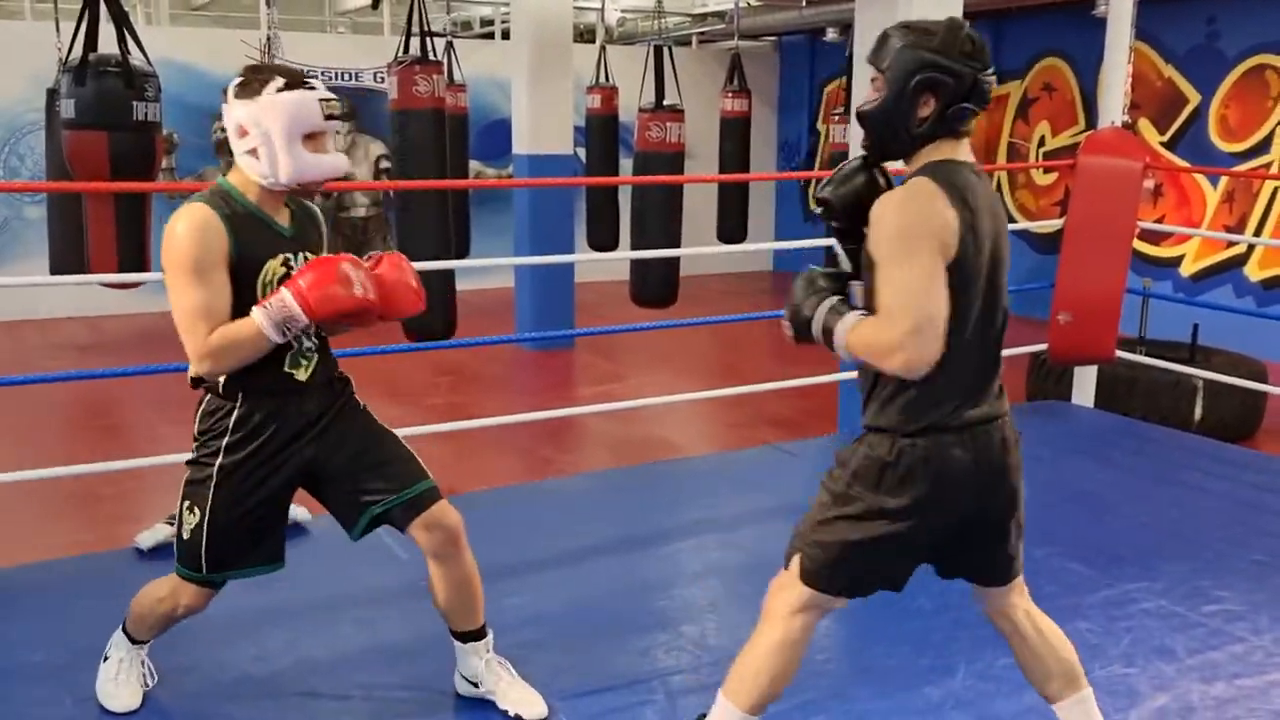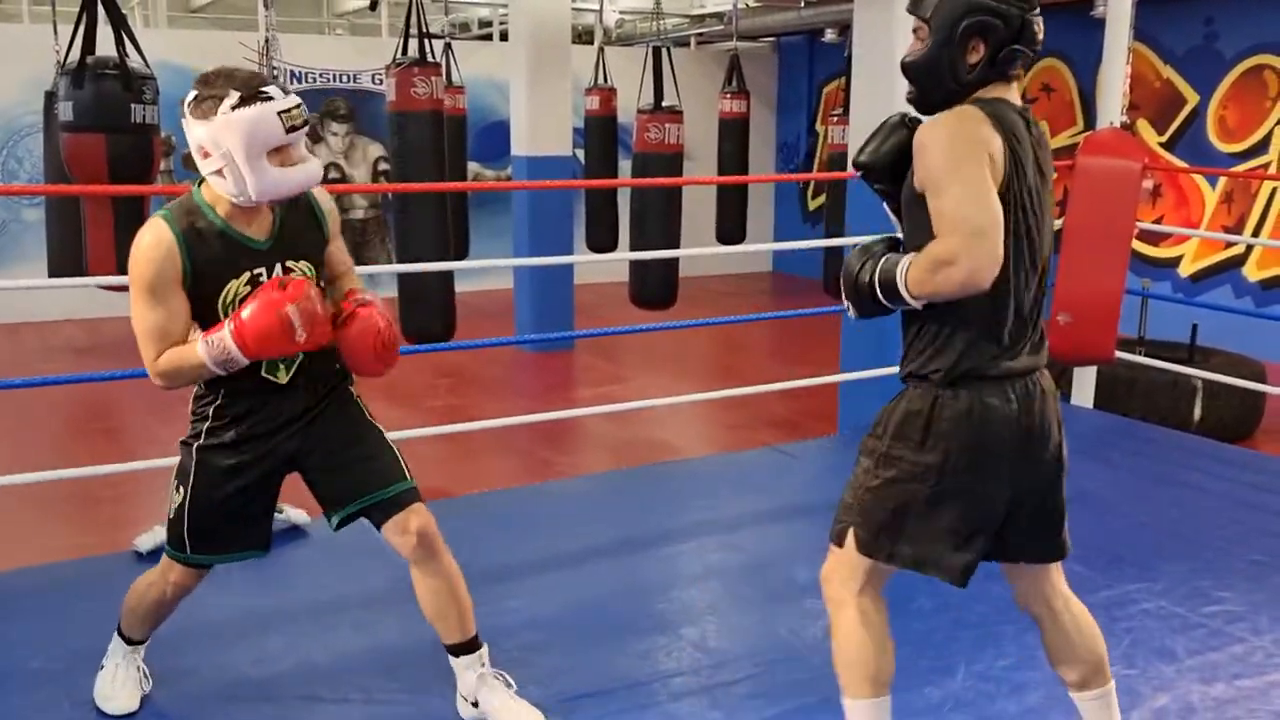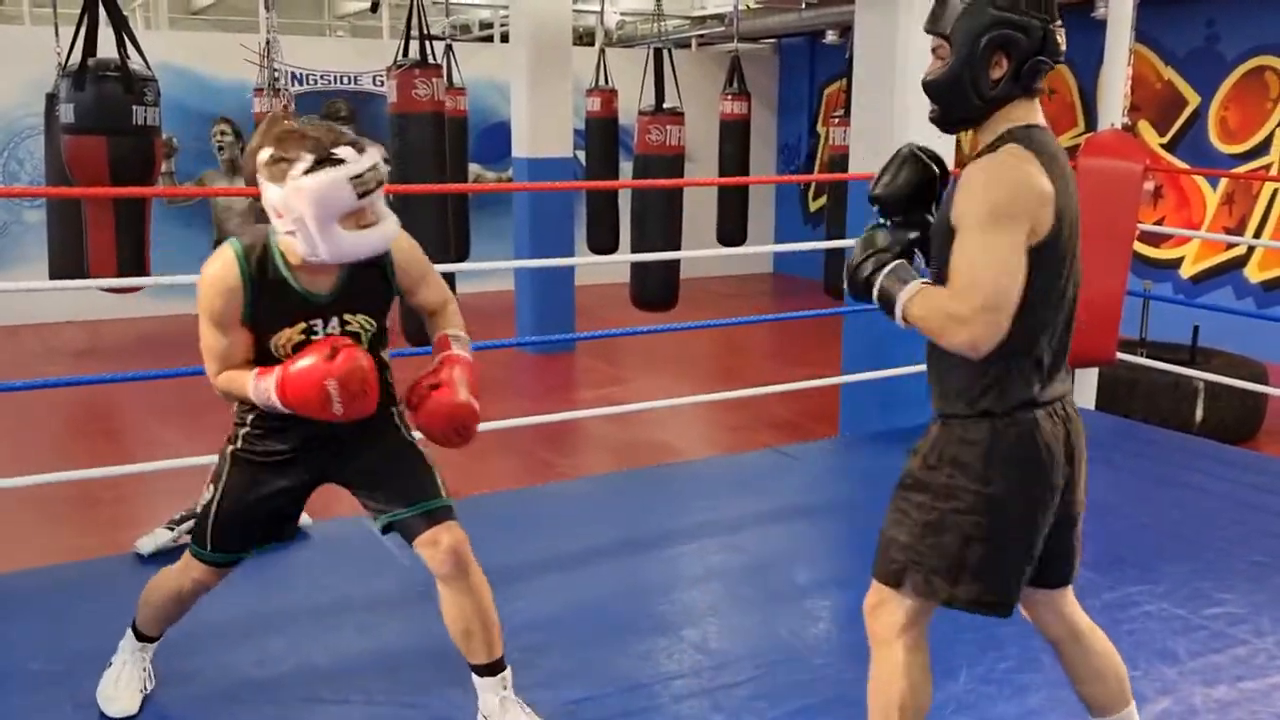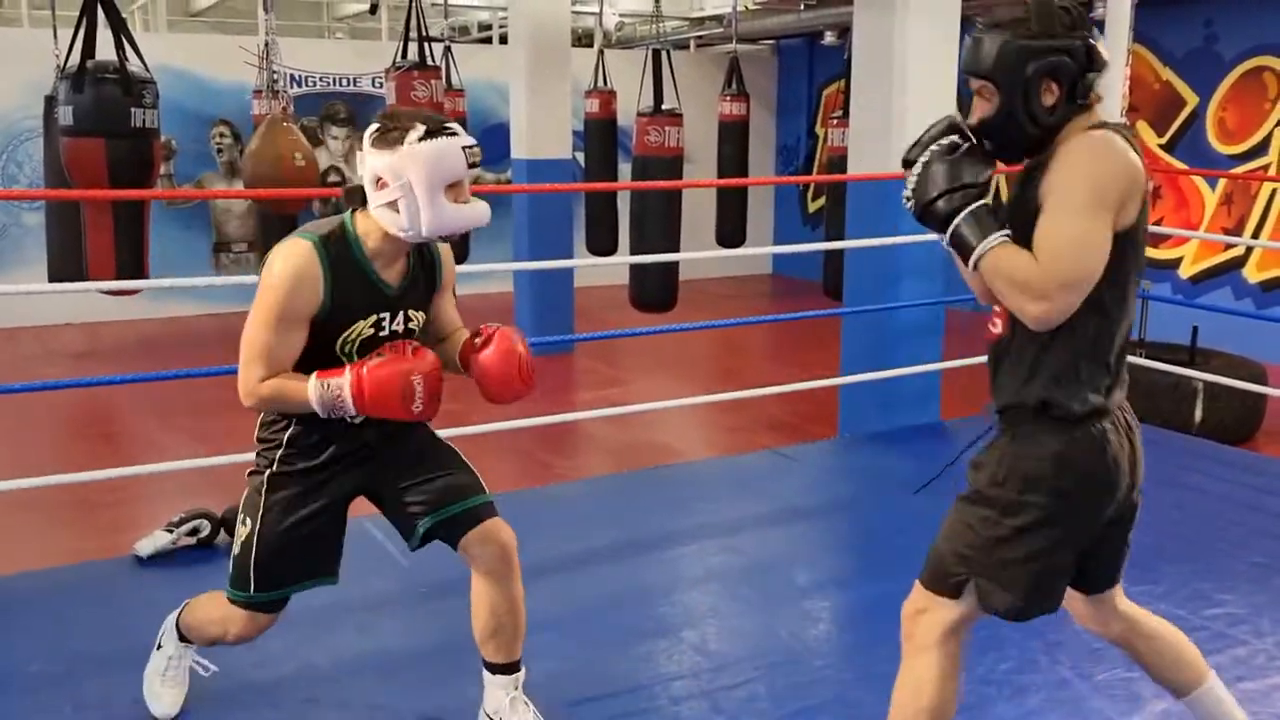
dt=0.2s
person 1, frame 1
left shoulder: (910, 204)
right shoulder: (975, 191)
left elbow: (910, 350)
left wrist: (824, 315)
right wrist: (852, 232)
left hip: (911, 452)
right hip: (983, 443)
left knee: (791, 603)
right knee: (1009, 603)
person 1, frame 2
left shoulder: (955, 133)
right shoulder: (1020, 136)
left elbow: (969, 264)
left wrist: (879, 273)
right wrist: (900, 190)
left hip: (952, 409)
right hip: (1023, 402)
left knee: (849, 579)
right knee: (1043, 589)
person 1, frame 3
left shoulder: (1002, 172)
right shoulder: (1029, 163)
left elbow: (972, 328)
left wrist: (886, 279)
right wrist: (920, 224)
left hip: (988, 439)
right hip: (1040, 428)
left knee: (894, 615)
right knee: (1055, 611)
person 1, frame 4
left shoulder: (1095, 160)
right shoulder: (1059, 166)
left elbow: (1042, 301)
right elbow: (1001, 295)
left wrist: (962, 208)
right wrist: (951, 205)
left hip: (1054, 449)
right hip: (1088, 439)
left knee: (930, 619)
right knee: (1103, 611)
person 2, frame 1
left shoulder: (306, 212)
right shoulder: (199, 224)
right elbow: (206, 357)
left wrist: (368, 294)
right wrist: (296, 302)
left hip: (328, 406)
right hip: (244, 428)
left knee: (442, 528)
right knee: (192, 589)
left ankle: (478, 663)
right ankle: (126, 648)
person 2, frame 2
left shoulder: (308, 201)
right shoulder: (164, 244)
left elbow: (342, 282)
right elbow: (164, 368)
left wrist: (366, 317)
right wrist: (243, 338)
left hip: (325, 398)
right hip: (235, 419)
left knee: (417, 533)
right knee: (184, 570)
right ankle: (126, 651)
person 2, frame 3
left shoulder: (389, 249)
right shoulder: (232, 273)
left elbow: (441, 308)
right elbow: (225, 375)
left wrist: (452, 370)
right wrist: (285, 387)
left hip: (371, 419)
right hip: (279, 430)
left knee: (450, 551)
right knee: (204, 568)
right ankle: (136, 647)
person 2, frame 4
left shoulder: (432, 256)
right shoulder: (303, 264)
left elbow: (444, 339)
right elbow: (256, 388)
left wrist: (480, 356)
right wrist: (352, 389)
left hip: (394, 429)
right hip: (306, 444)
left knee: (495, 547)
right knee: (251, 616)
right ankle: (180, 634)
